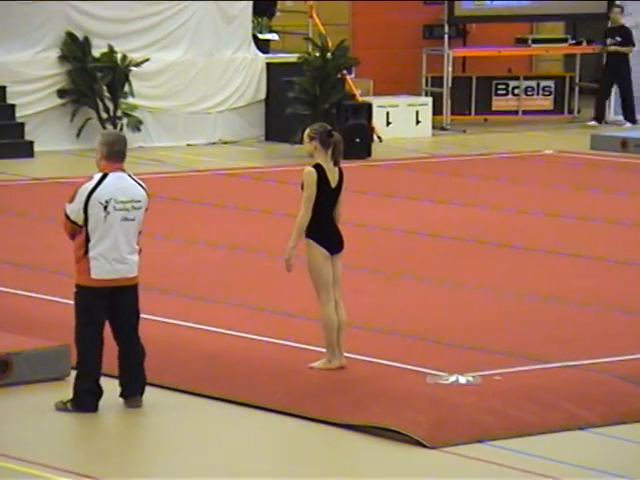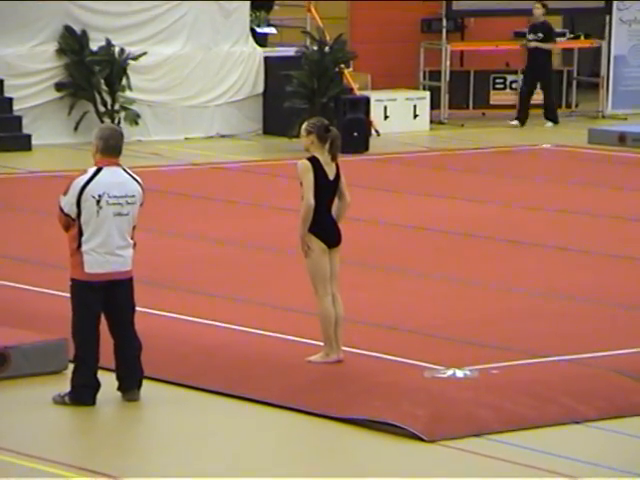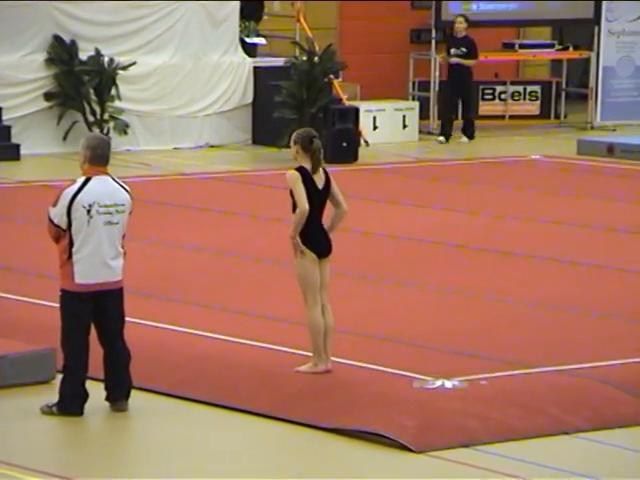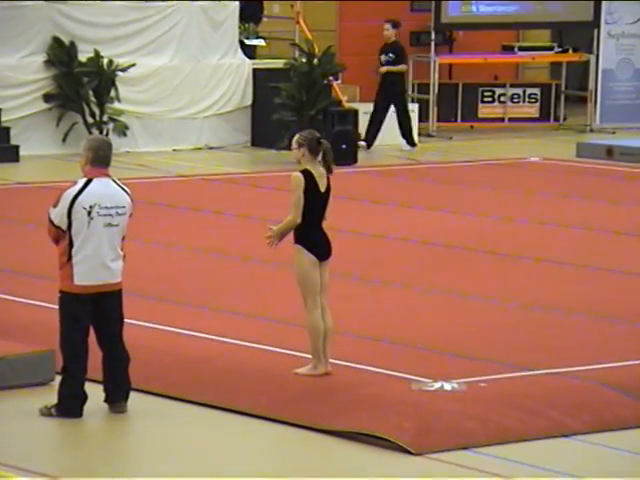
dt=1s
person 1, frame 1
left shoulder: (90, 189)
right shoulder: (140, 190)
left elbow: (70, 228)
left hip: (94, 276)
right hip: (127, 274)
left knee: (89, 338)
right knee: (128, 335)
left ankle: (85, 399)
right ankle: (133, 392)
person 1, frame 2
left shoulder: (84, 183)
right shoulder: (135, 184)
left elbow: (65, 221)
left hip: (88, 269)
right hip: (122, 268)
left knee: (86, 333)
right knee: (124, 329)
left ankle: (83, 392)
right ankle: (131, 385)
person 1, frame 3
left shoulder: (74, 193)
right shoulder: (123, 193)
left elbow: (54, 232)
left hip: (78, 281)
right hip: (112, 279)
left knee: (75, 344)
right knee: (114, 340)
left ankle: (71, 402)
right ankle: (119, 396)
person 1, frame 4
left shoulder: (74, 194)
right shoulder: (124, 195)
left elbow: (54, 233)
left hip: (77, 282)
right hip: (111, 281)
left knee: (74, 345)
right knee: (112, 341)
left ankle: (70, 404)
right ankle: (118, 397)
person 2, frame 1
left shoulder: (311, 173)
right shoulder: (338, 171)
left elbow: (305, 213)
left wrist: (291, 246)
left hip: (318, 240)
right hip: (335, 237)
left knee: (325, 300)
right knee: (336, 298)
left ankle: (332, 357)
right ankle: (339, 354)
person 2, frame 2
left shoulder: (306, 165)
right shoulder: (334, 164)
left elbow: (309, 203)
right elbow: (345, 200)
left wrist: (302, 233)
right wrist: (332, 224)
left hip: (317, 233)
right hip: (333, 231)
left knee: (323, 294)
right knee: (333, 292)
left ankle: (329, 351)
right ankle: (337, 348)
person 2, frame 3
left shoulder: (295, 175)
right shoulder: (324, 174)
left elbow: (303, 209)
right elbow: (342, 209)
left wrist: (294, 235)
right wrist: (326, 231)
left hip: (308, 242)
right hip: (324, 240)
left knee: (312, 304)
right knee: (323, 302)
left ankle: (318, 361)
right ankle: (325, 358)
person 2, frame 4
left shoulder: (299, 178)
right shoulder: (324, 176)
left elbow: (296, 218)
left wrist: (278, 231)
right wrist: (285, 231)
left hip: (307, 246)
right hip: (323, 242)
left knee: (312, 307)
right knee: (322, 305)
left ankle: (317, 363)
right ankle: (324, 360)
person 3, frame 1
left shoulder: (625, 30)
right shoulder: (608, 30)
left elbow: (630, 49)
left wrist: (616, 48)
right wrist: (605, 49)
left hip: (622, 67)
right hip: (609, 66)
left knee: (626, 93)
right knee: (602, 91)
left ankle: (631, 120)
right ankle: (597, 119)
person 3, frame 2
left shoulder: (547, 27)
right shoulder: (531, 27)
left elbow: (552, 46)
left wrist: (536, 44)
right wrist: (525, 45)
left hip: (544, 64)
right hip: (531, 64)
left knee: (548, 91)
right knee: (525, 91)
left ankle: (552, 119)
right ankle: (520, 119)
person 3, frame 3
left shoulder: (469, 42)
right shoulder: (451, 41)
left elbow: (473, 62)
left wrist: (458, 60)
right wrist: (446, 60)
left hip: (465, 78)
right hip: (452, 77)
left knee: (467, 106)
right knee: (448, 105)
left ankle: (469, 133)
right ankle: (444, 135)
person 3, frame 4
left shoulder: (398, 47)
right shoulder: (384, 47)
left elbow: (404, 66)
left wrist: (387, 69)
right wrist: (381, 69)
left hip: (397, 85)
right hip: (384, 84)
left knee: (402, 114)
right knee: (377, 113)
left ankle: (410, 142)
right ankle: (367, 141)
